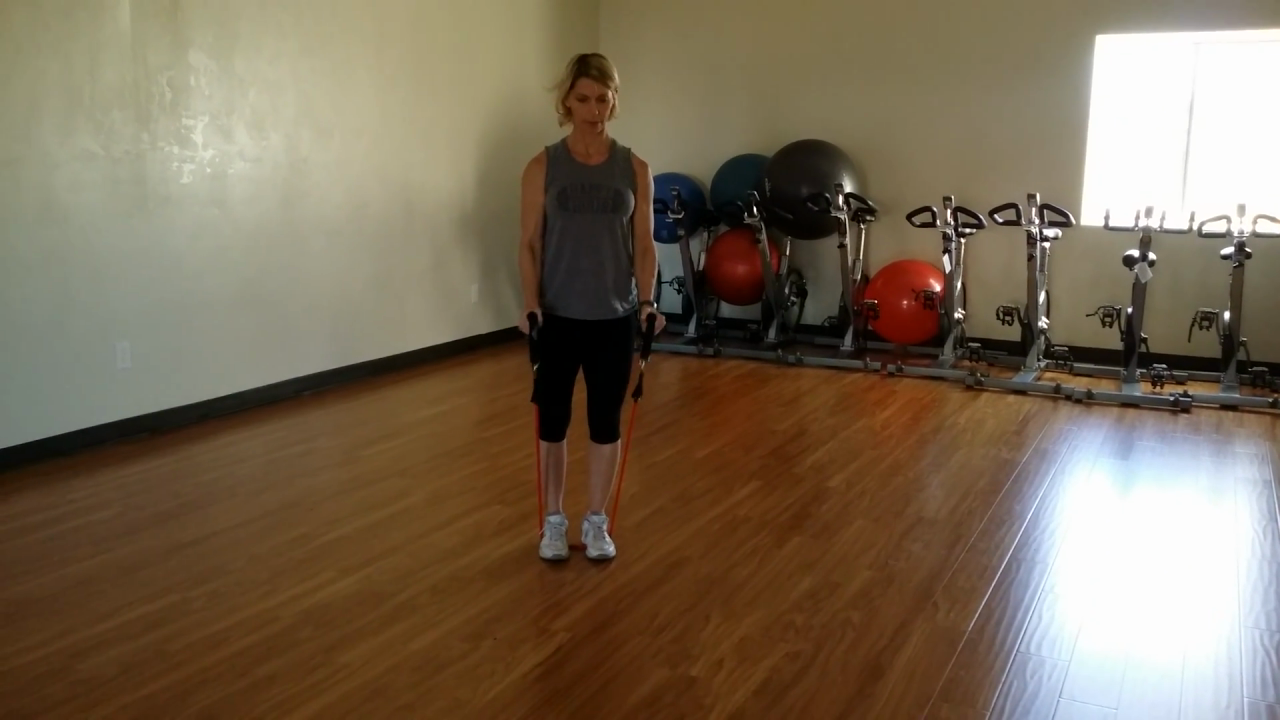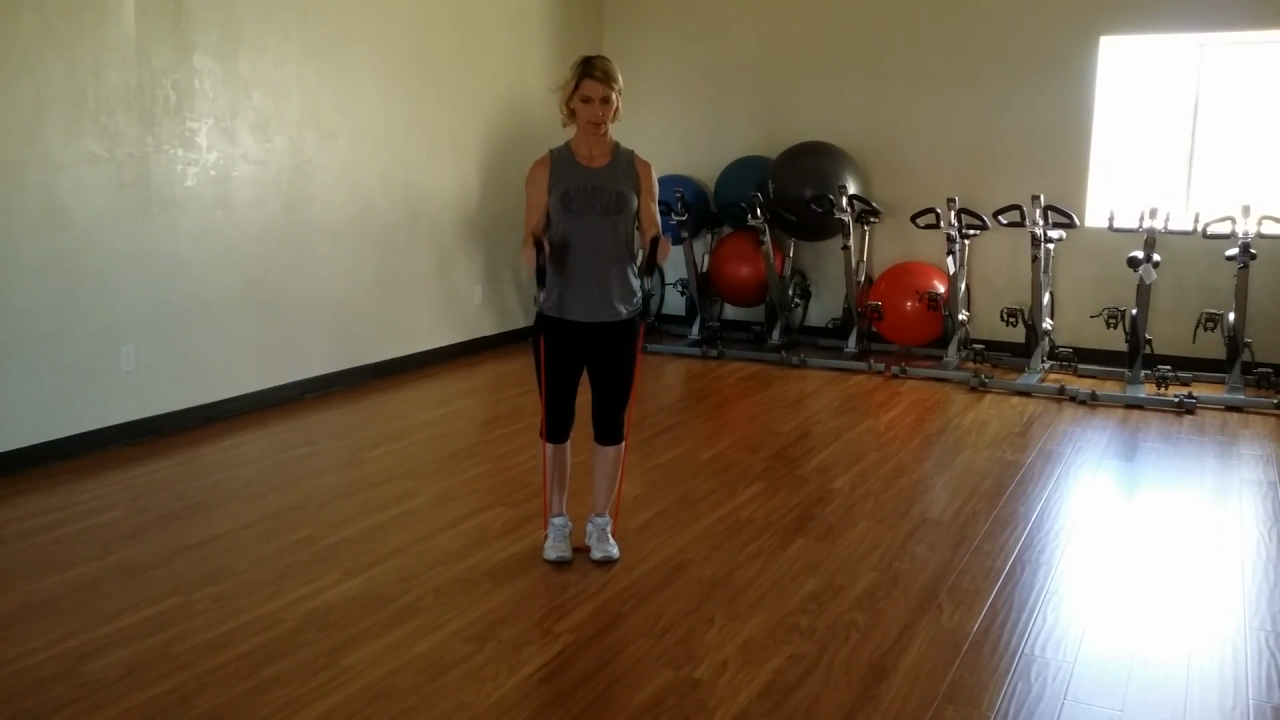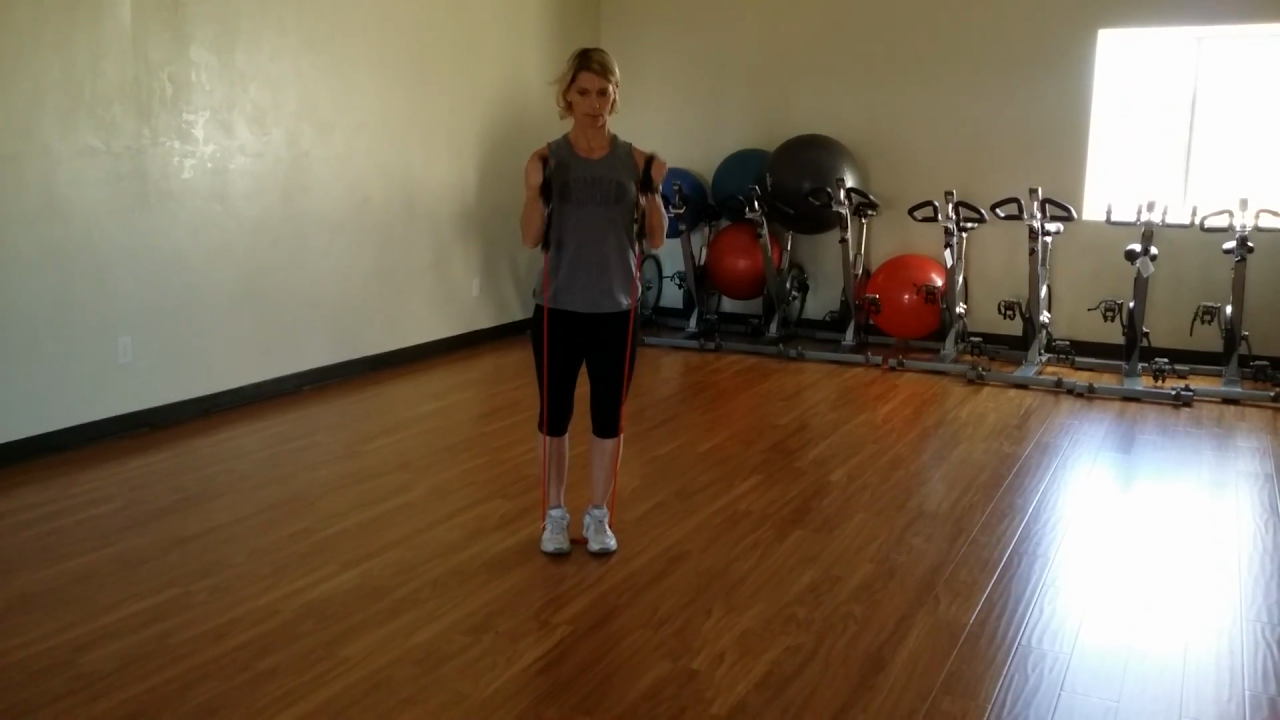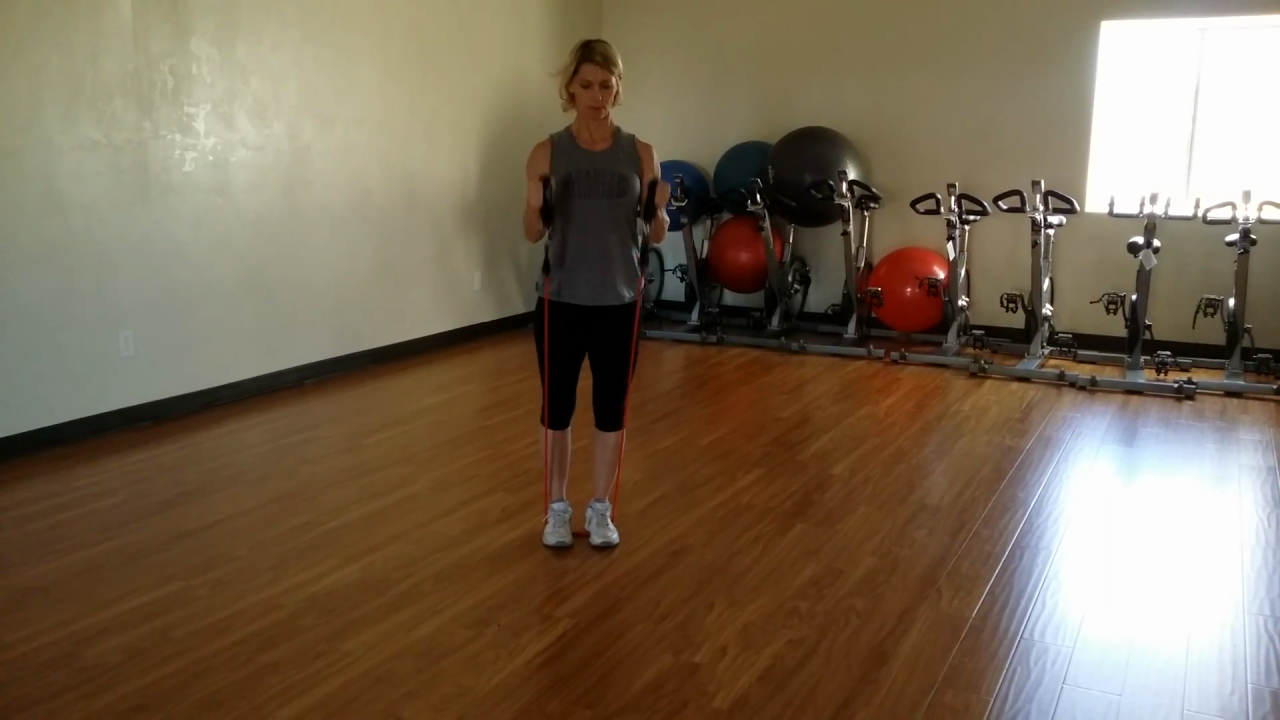
dt=0.3s
person 1, frame 1
left shoulder: (634, 168)
right shoulder: (542, 166)
left elbow: (644, 244)
right elbow: (529, 243)
left wrist: (647, 299)
right wrist: (530, 301)
left hip: (613, 317)
right hip: (556, 318)
left knee: (605, 422)
right knee: (552, 421)
left ankle: (596, 522)
right ankle: (553, 520)
person 1, frame 2
left shoulder: (638, 169)
right shoulder: (546, 168)
left elbow: (651, 238)
right elbow: (532, 236)
left wrist: (656, 247)
right wrist: (533, 247)
left hip: (618, 319)
right hip: (559, 317)
left knee: (610, 424)
right knee: (556, 423)
left ankle: (600, 523)
right ankle: (557, 522)
person 1, frame 3
left shoulder: (635, 160)
right shoulder: (548, 158)
left elbow: (655, 240)
right elbow: (529, 239)
left wrist: (653, 192)
right wrist: (536, 191)
left hip: (616, 309)
right hip: (558, 309)
left knee: (608, 416)
right knee: (555, 415)
left ankle: (598, 515)
right ankle: (554, 514)
person 1, frame 4
left shoulder: (640, 153)
right shoulder: (547, 151)
left elbow: (657, 235)
right elbow: (531, 234)
left wrist: (657, 206)
right wrist: (535, 205)
left hip: (620, 303)
right hip: (561, 302)
left knee: (611, 409)
right knee: (557, 408)
left ankle: (600, 509)
right ankle: (557, 507)
